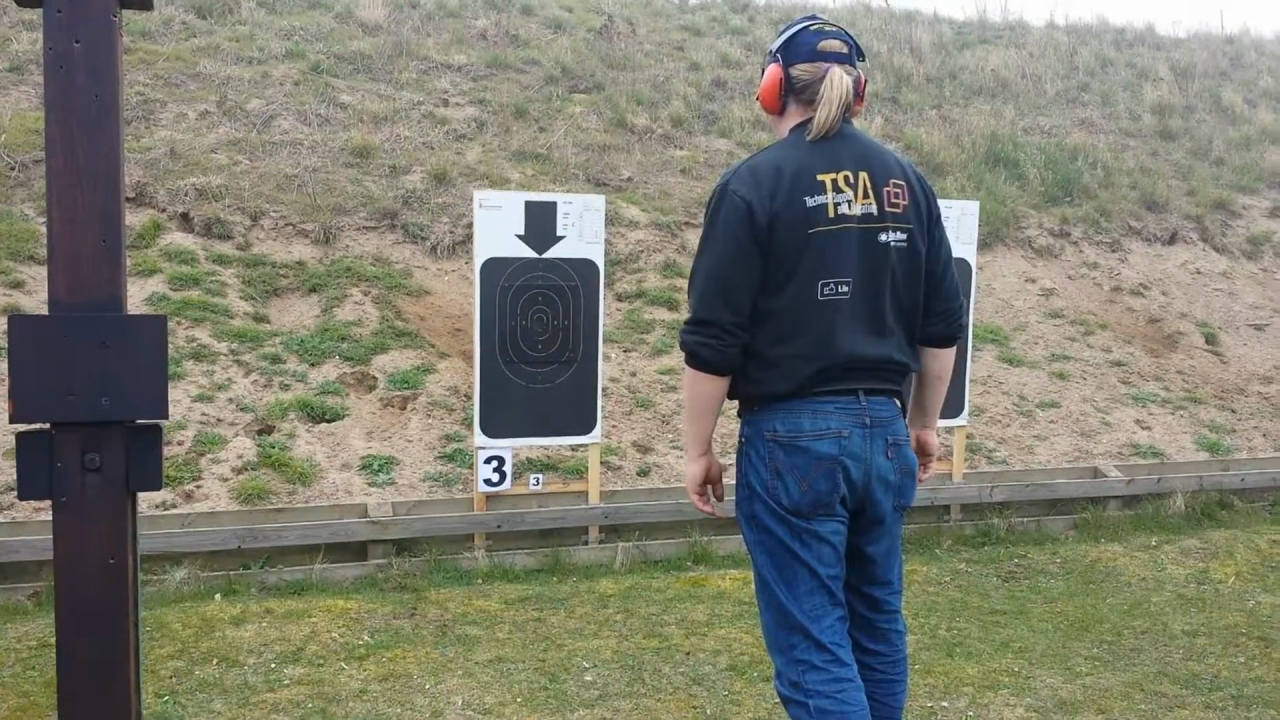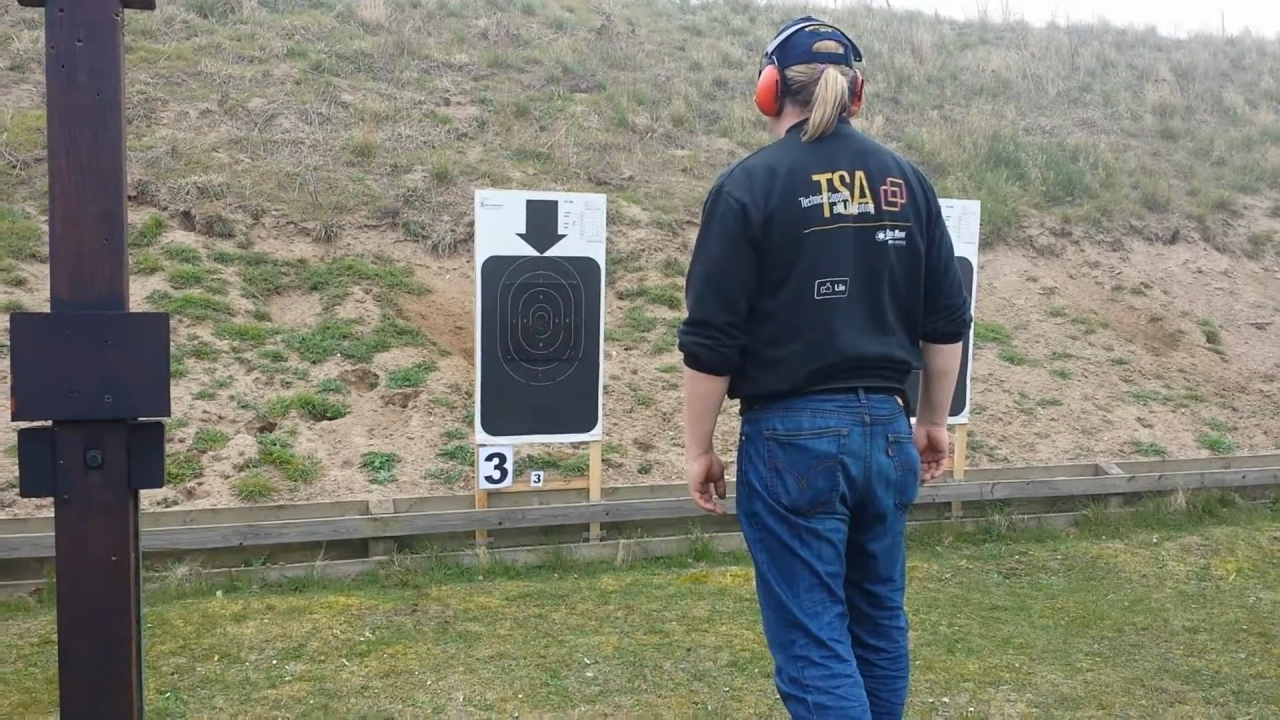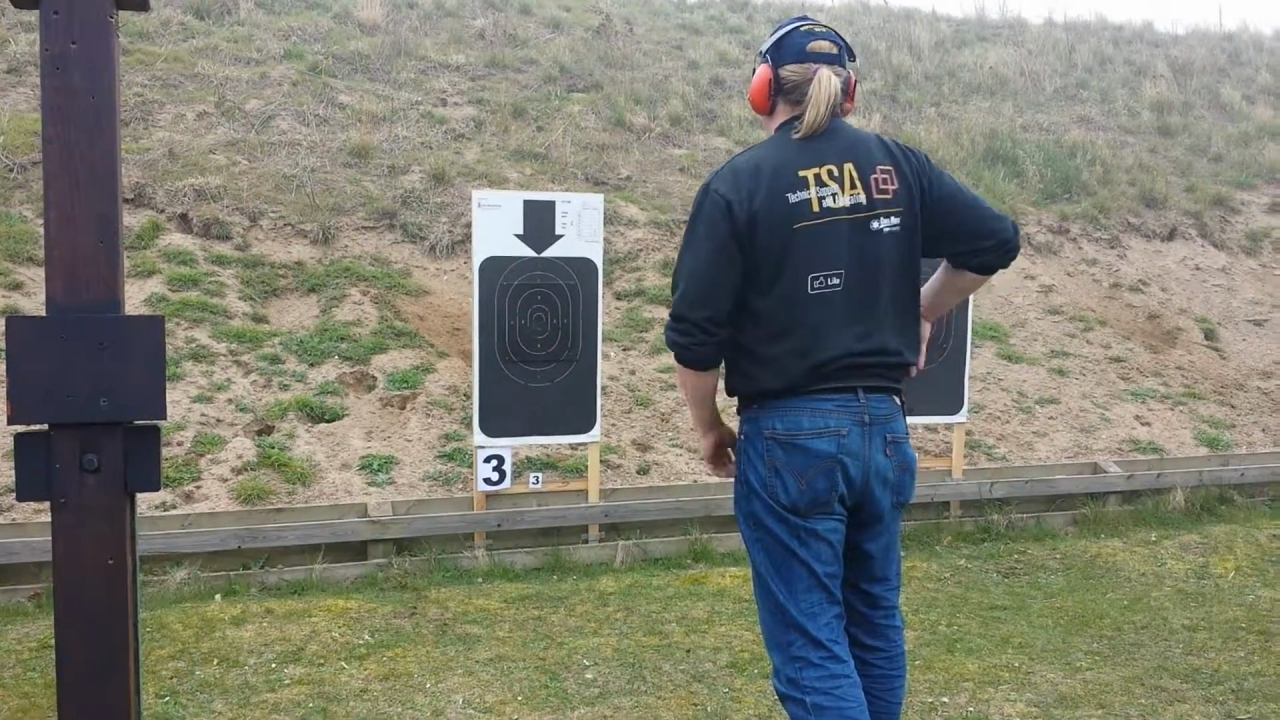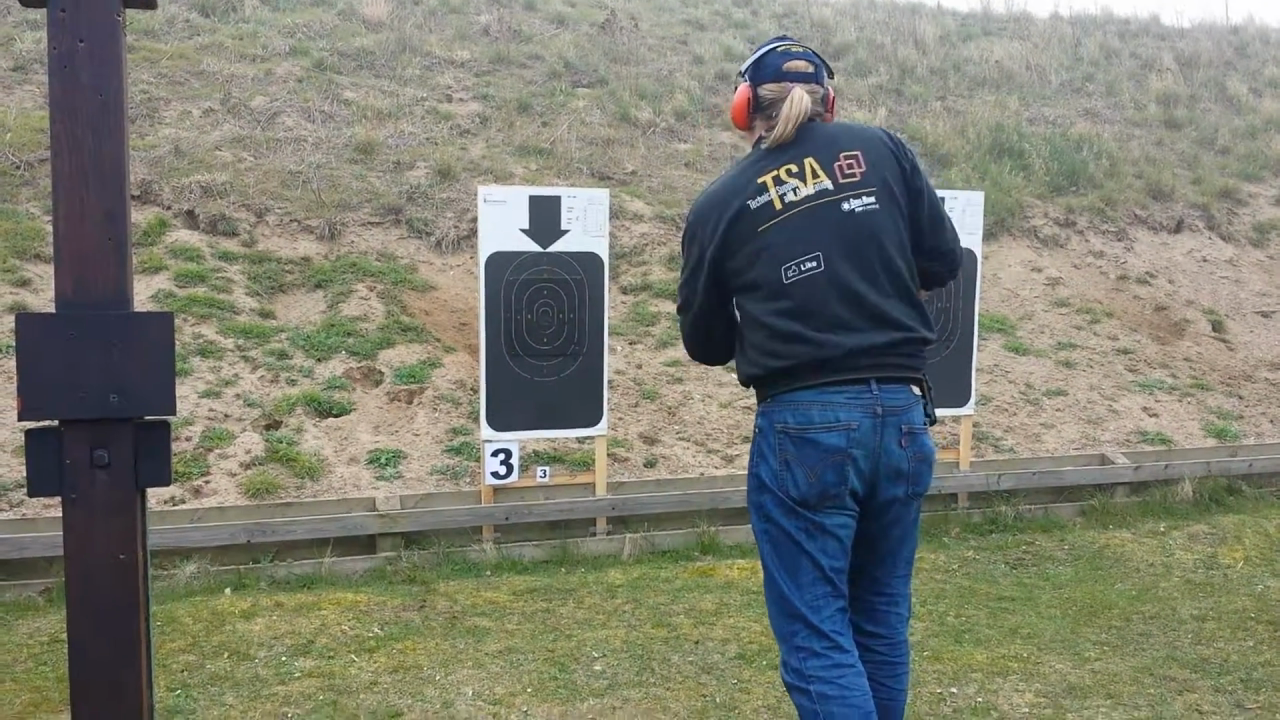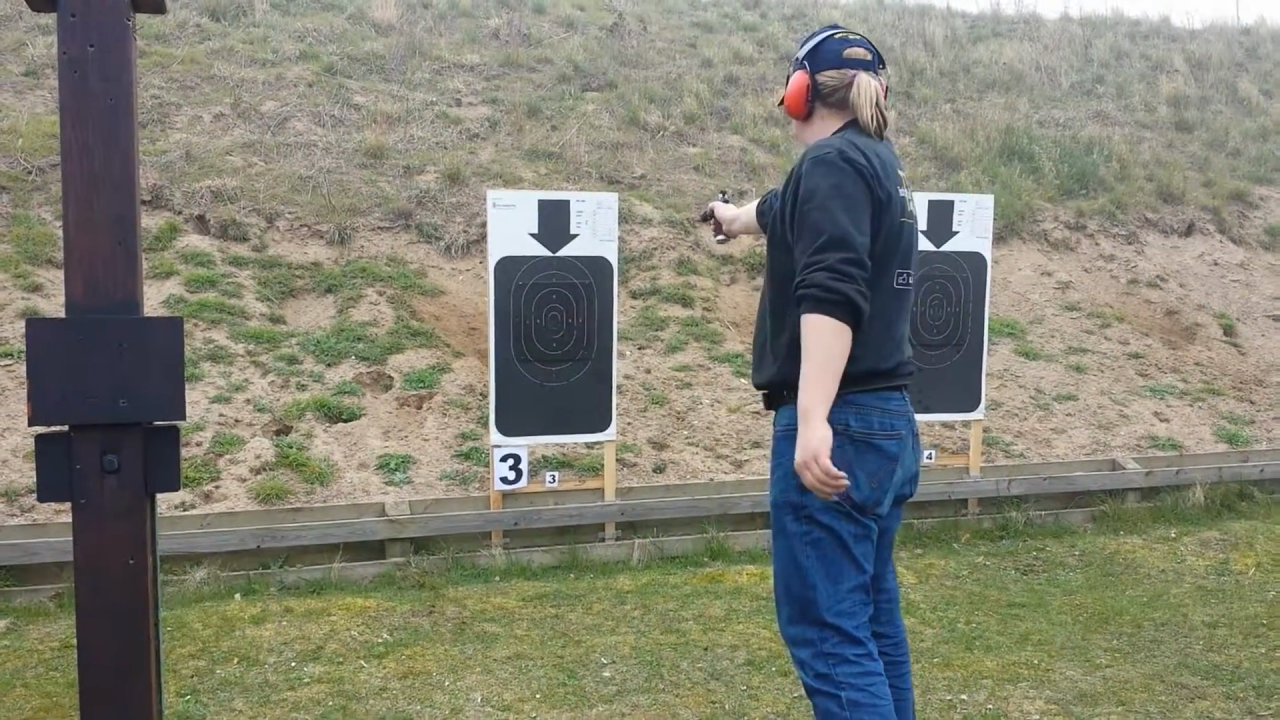
dt=1s
person 1, frame 1
left shoulder: (753, 184)
right shoulder: (906, 181)
left elbow: (713, 340)
right elbow: (941, 324)
left wrist: (698, 448)
right wrist: (922, 423)
left hip: (792, 437)
right hip: (881, 431)
left knee: (811, 642)
right knee: (877, 621)
person 1, frame 2
left shoulder: (749, 185)
right shoulder: (905, 180)
left elbow: (710, 340)
right elbow: (946, 321)
left wrist: (698, 446)
right wrist: (933, 419)
left hip: (792, 436)
right hip: (884, 430)
left knee: (811, 641)
right knee: (878, 619)
person 1, frame 3
left shoulder: (738, 183)
right shoulder: (898, 165)
left elbow: (696, 335)
right elbow: (994, 240)
left wrist: (706, 426)
left hip: (789, 436)
right hip: (882, 429)
left knee: (810, 641)
right knee: (875, 620)
person 1, frame 4
left shoulder: (719, 206)
right shoulder: (879, 149)
left elbow: (706, 342)
right elbow: (941, 262)
left hip: (803, 427)
right hip: (900, 418)
left knee: (816, 633)
right knee: (880, 618)
person 1, frame 5
left shoulder: (833, 164)
right shoulder: (876, 164)
left elbow: (832, 292)
right elbow: (790, 210)
left wrist: (812, 419)
right wrist: (737, 215)
left hip: (840, 428)
right hip: (888, 424)
left knee: (829, 630)
right knee: (872, 616)
